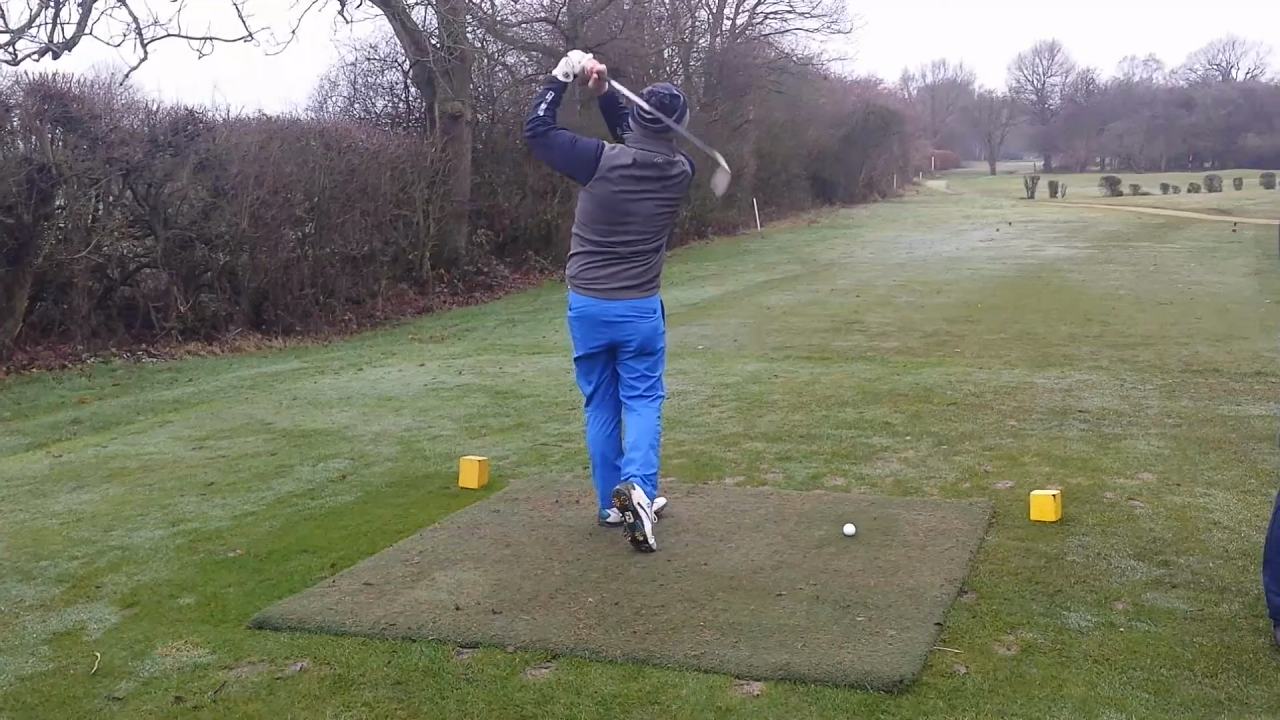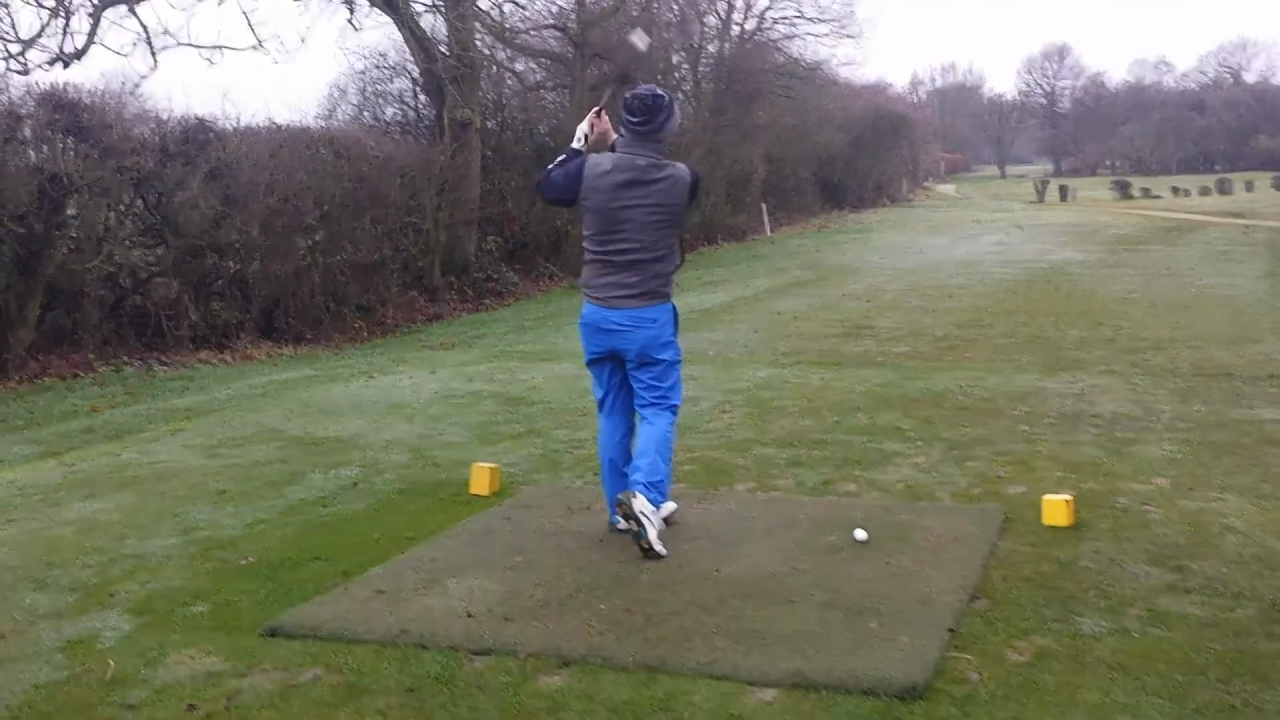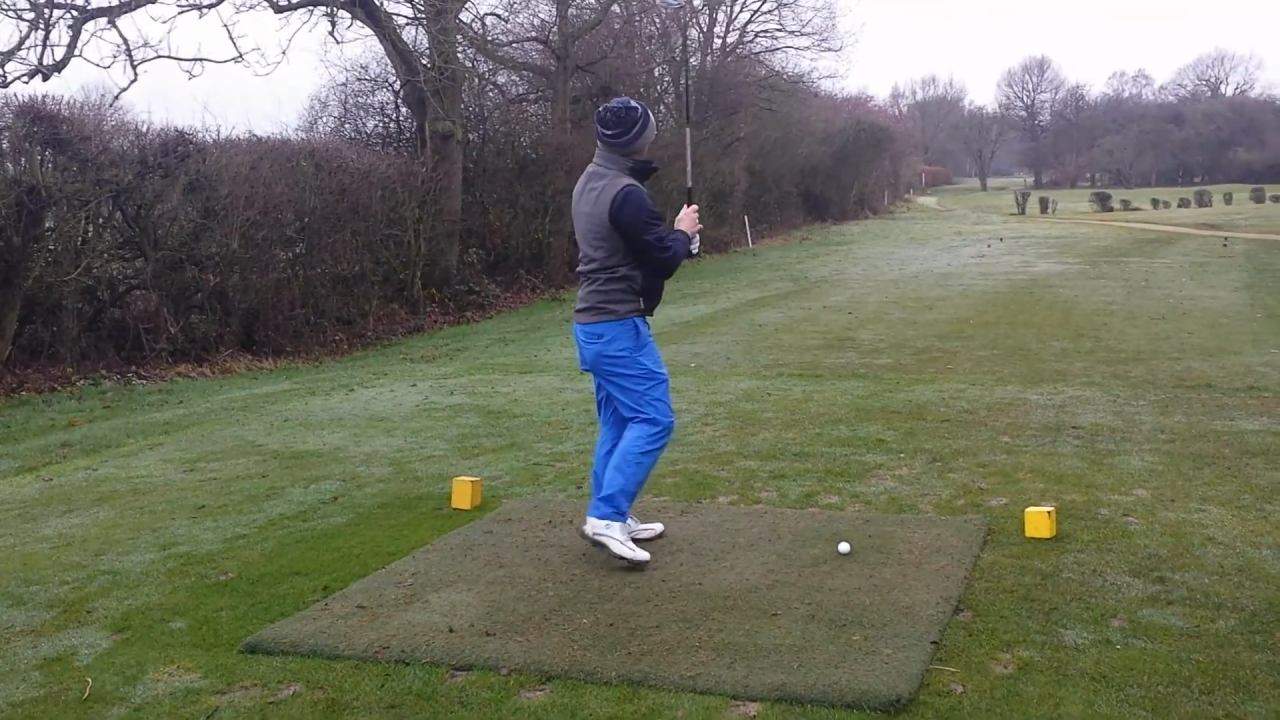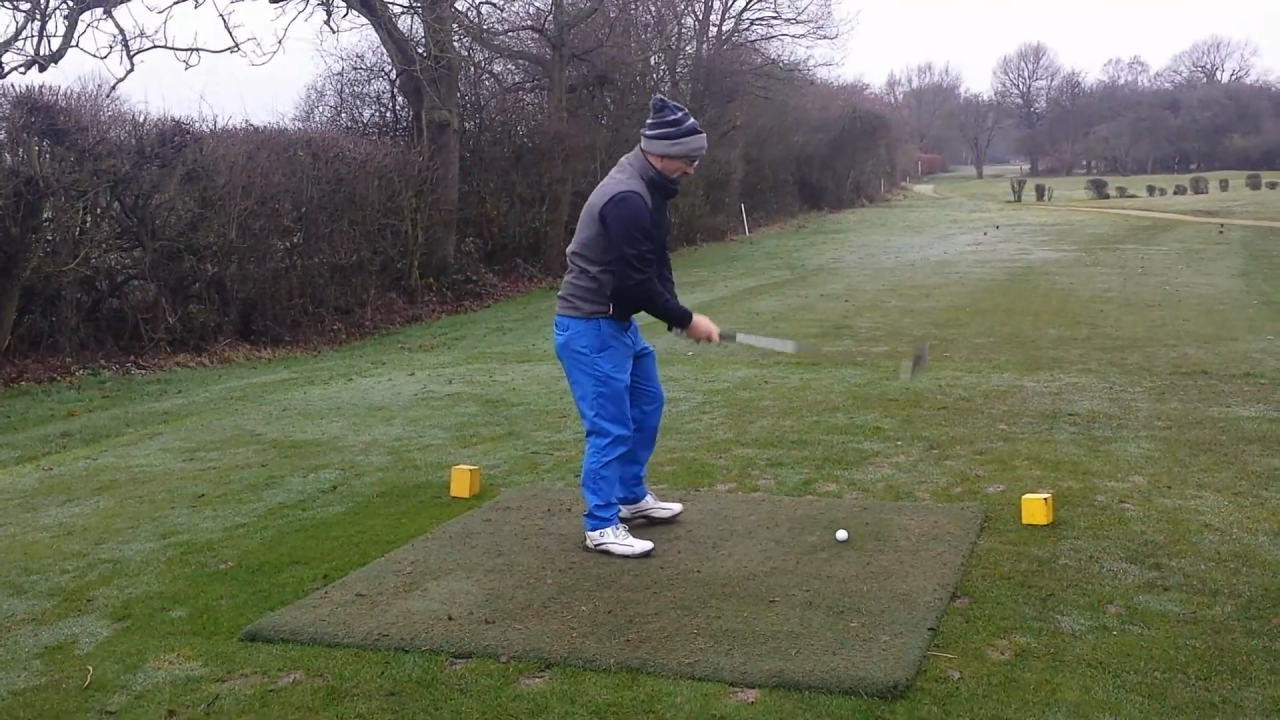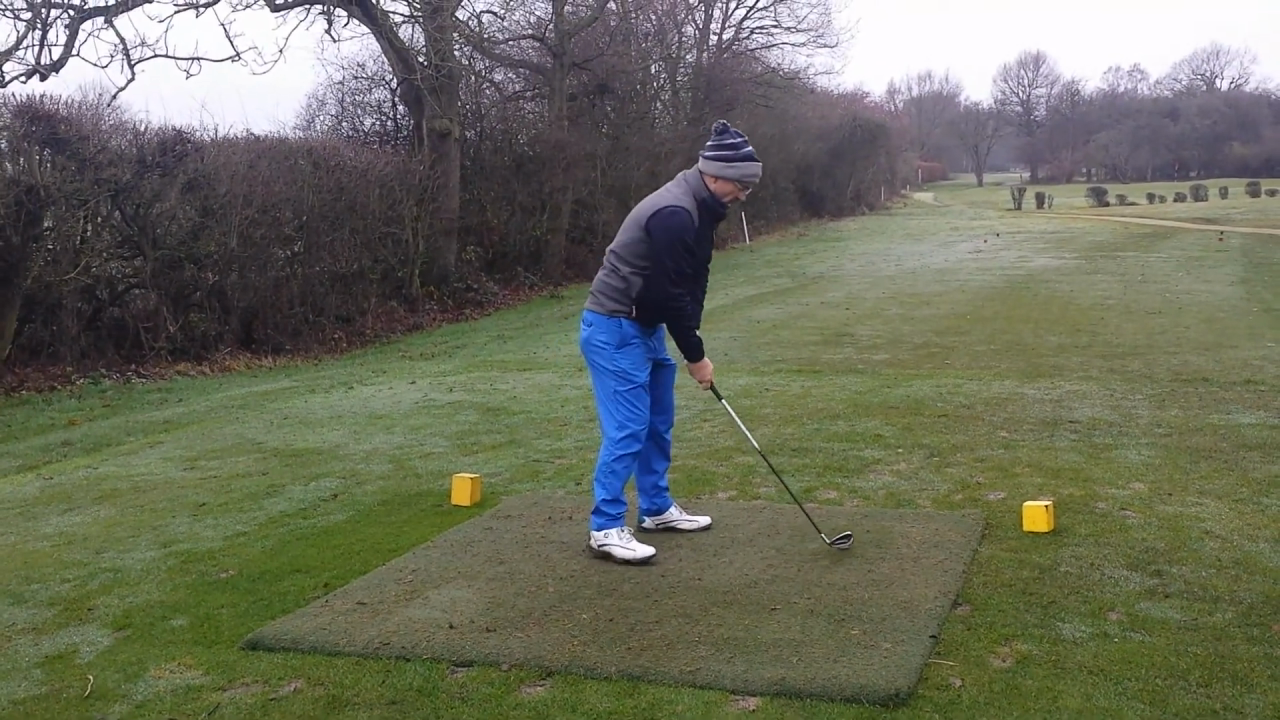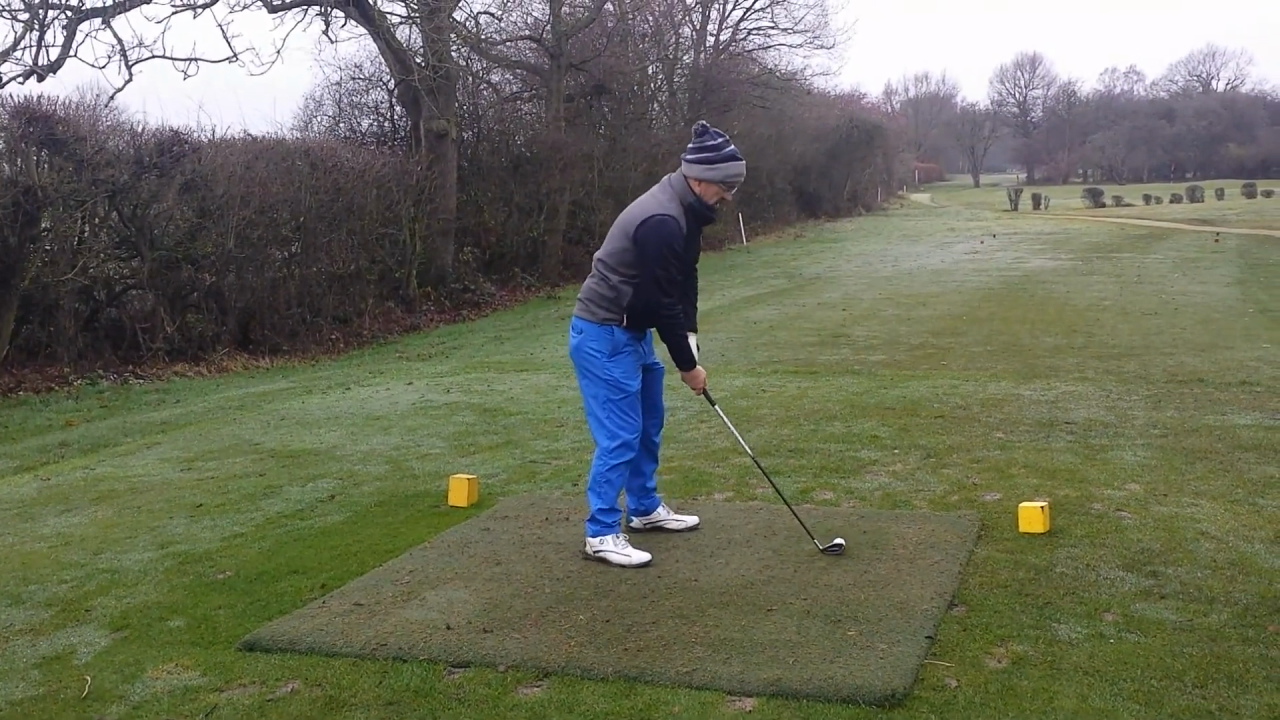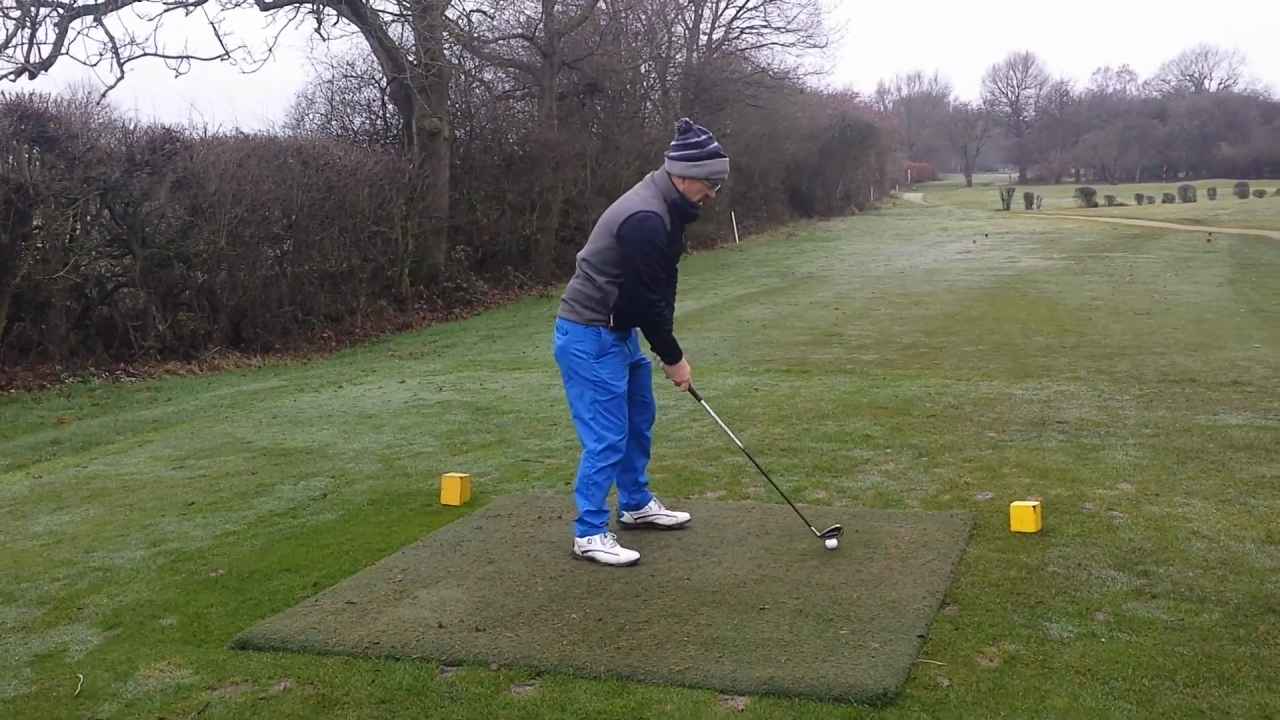
dt=0.7s
person 1, frame 1
left shoulder: (602, 161)
right shoulder: (680, 171)
left elbow: (535, 130)
right elbow: (636, 146)
left wrist: (562, 73)
right wrist: (606, 93)
left hip: (587, 305)
right hip: (639, 309)
left knee: (601, 404)
right knee: (643, 400)
left ankle: (611, 503)
right ankle: (639, 489)
person 1, frame 2
left shoulder: (591, 170)
right shoulder: (683, 180)
left elbow: (546, 188)
left wrist: (582, 140)
right wrist: (611, 141)
left hip: (598, 314)
right hip: (649, 315)
left knee: (613, 411)
right knee: (658, 409)
left ankle: (621, 508)
right ankle: (646, 495)
person 1, frame 3
left shoulder: (591, 182)
right shoulder: (627, 194)
right elbow: (660, 261)
left wrist: (675, 236)
right wrist: (684, 233)
left hip: (599, 324)
right hip: (618, 326)
left knee: (620, 423)
right knee: (652, 422)
left ankle: (611, 517)
right ankle: (604, 518)
person 1, frame 4
left shoulder: (643, 186)
right shoulder: (628, 198)
left elbow: (650, 263)
right elbow: (639, 280)
left wrist: (678, 314)
right wrist: (686, 318)
left hip: (615, 320)
right hip: (590, 326)
left knee: (646, 404)
right knee: (611, 425)
left ankle: (632, 497)
right ankle: (601, 525)
person 1, frame 5
left shoulder: (697, 206)
right shoulder: (674, 214)
left elbow: (693, 280)
right elbow: (671, 293)
left wrist: (693, 339)
right wrist: (695, 355)
left hip: (644, 324)
right hip: (613, 327)
left knee: (657, 422)
right knee: (627, 426)
left ankle: (656, 508)
right ankle: (606, 527)
person 1, frame 6
left shoulder: (681, 207)
right shoulder: (661, 223)
left elbow: (684, 280)
right elbow: (661, 301)
left wrist: (690, 336)
right wrist: (687, 364)
left hip: (631, 329)
right hip: (604, 334)
left knee: (648, 424)
right knee: (620, 434)
left ankle: (644, 508)
right ankle: (601, 534)
person 1, frame 7
left shoulder: (665, 206)
right shoulder: (645, 220)
left elbow: (662, 286)
right elbow: (647, 298)
left wrist: (665, 348)
right wrist: (673, 357)
left hip: (617, 329)
right hip: (590, 334)
left knee: (639, 418)
right knee: (607, 434)
left ankle: (636, 503)
right ankle: (589, 533)
